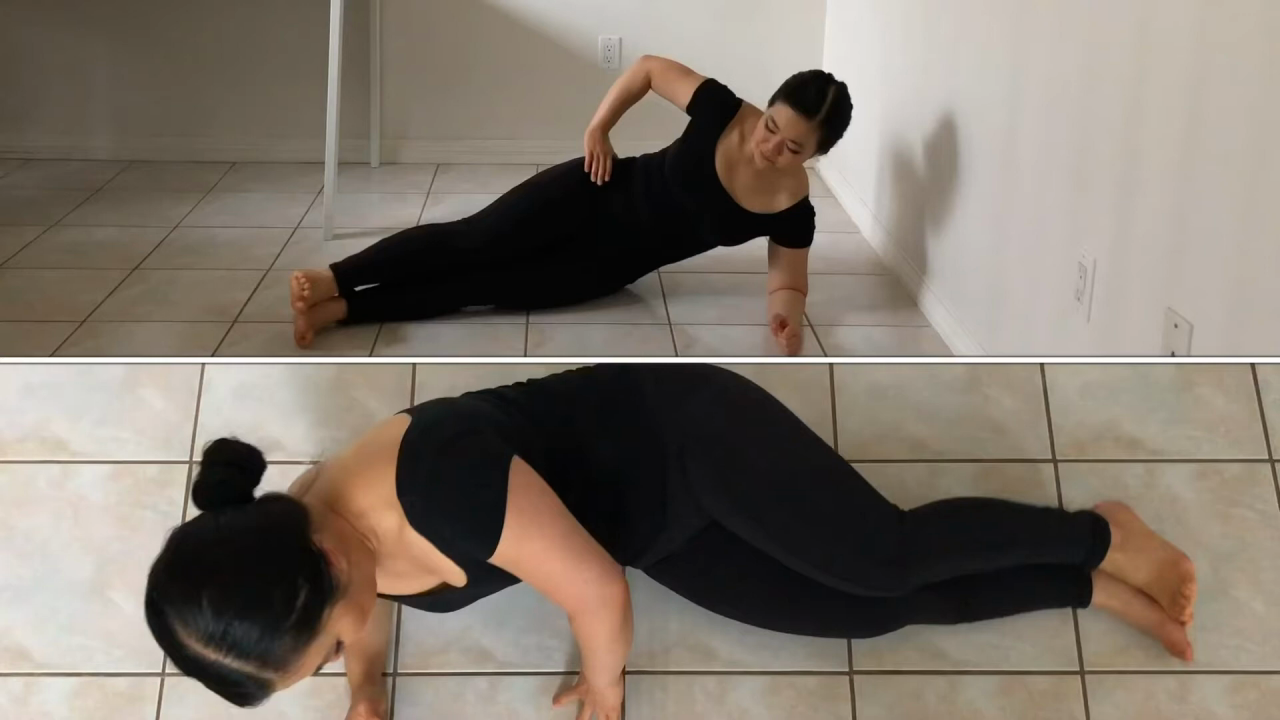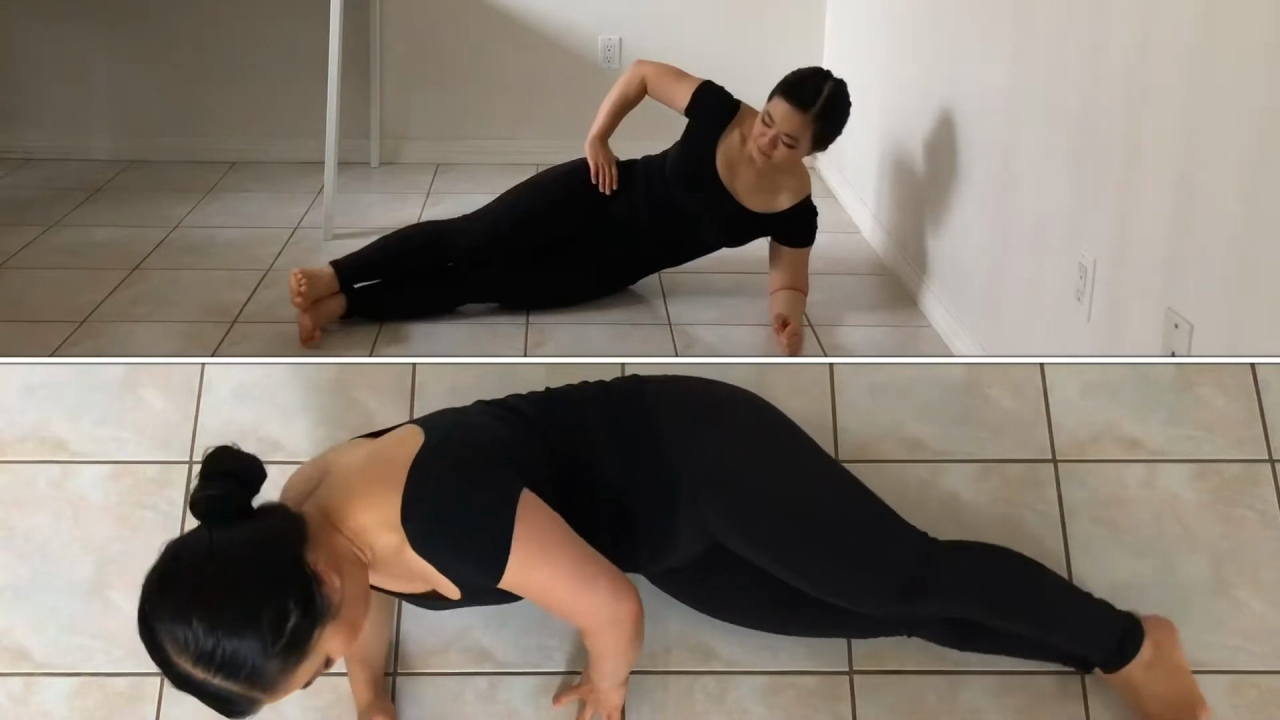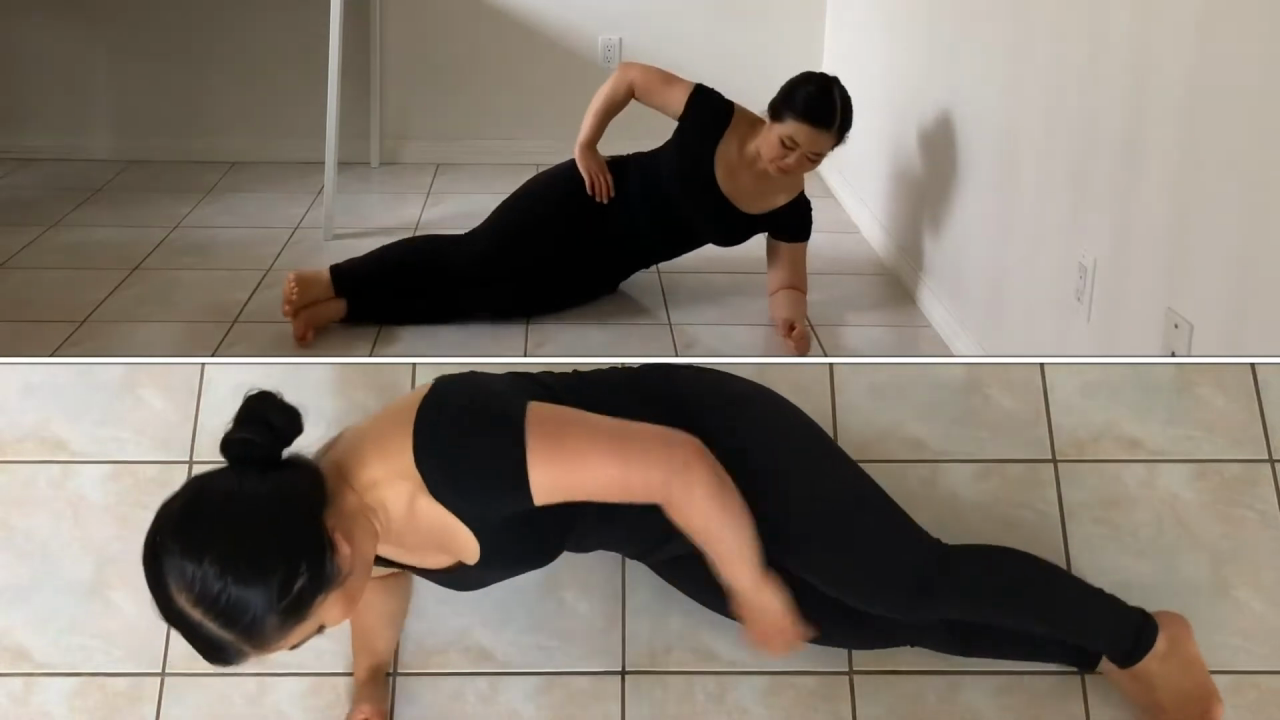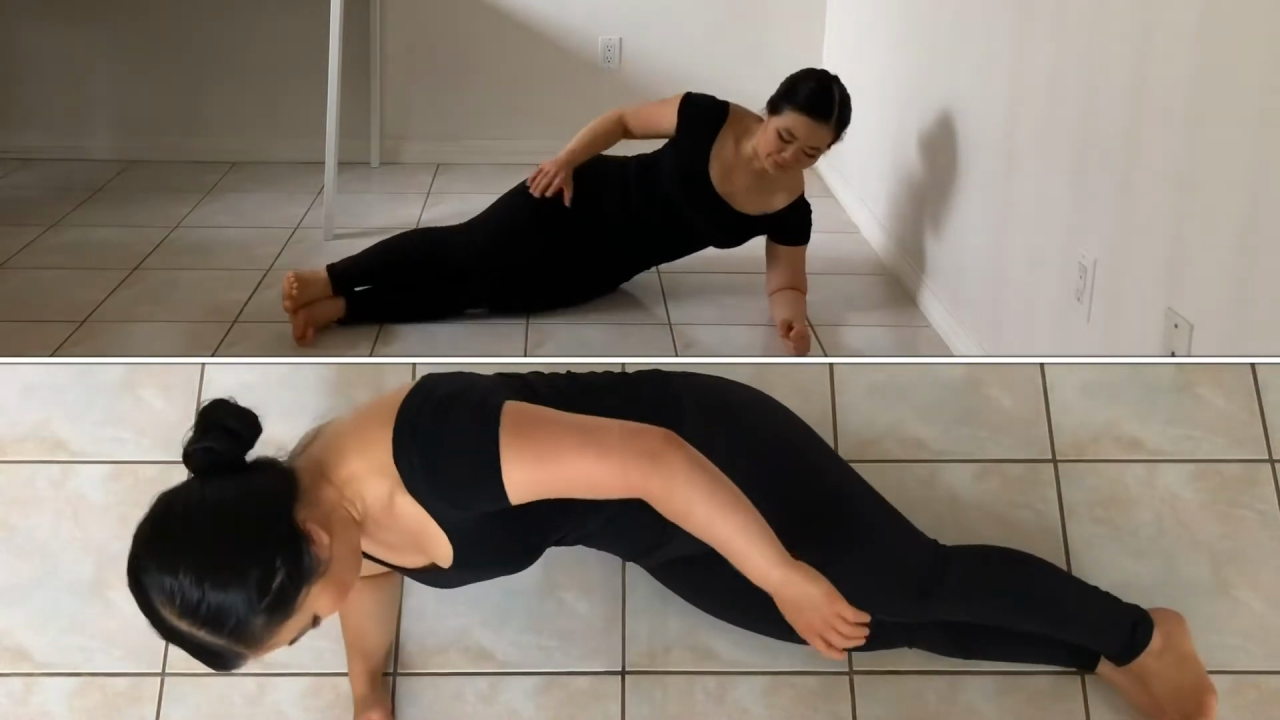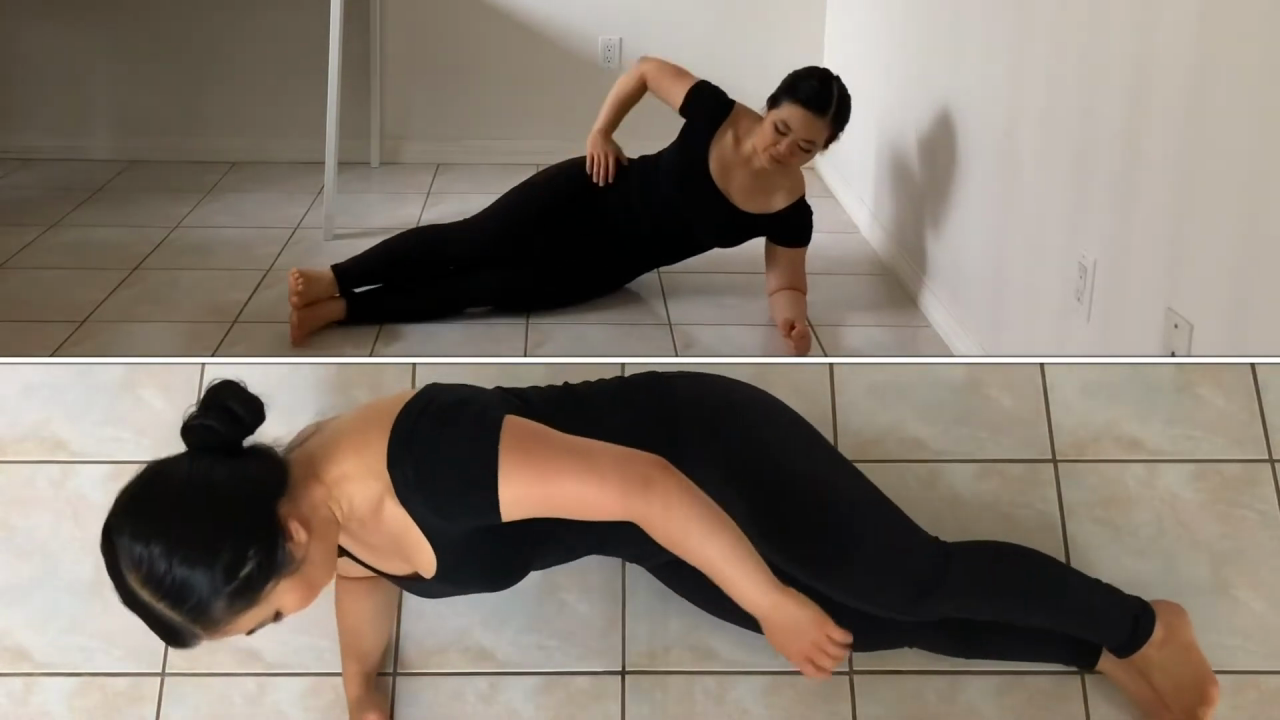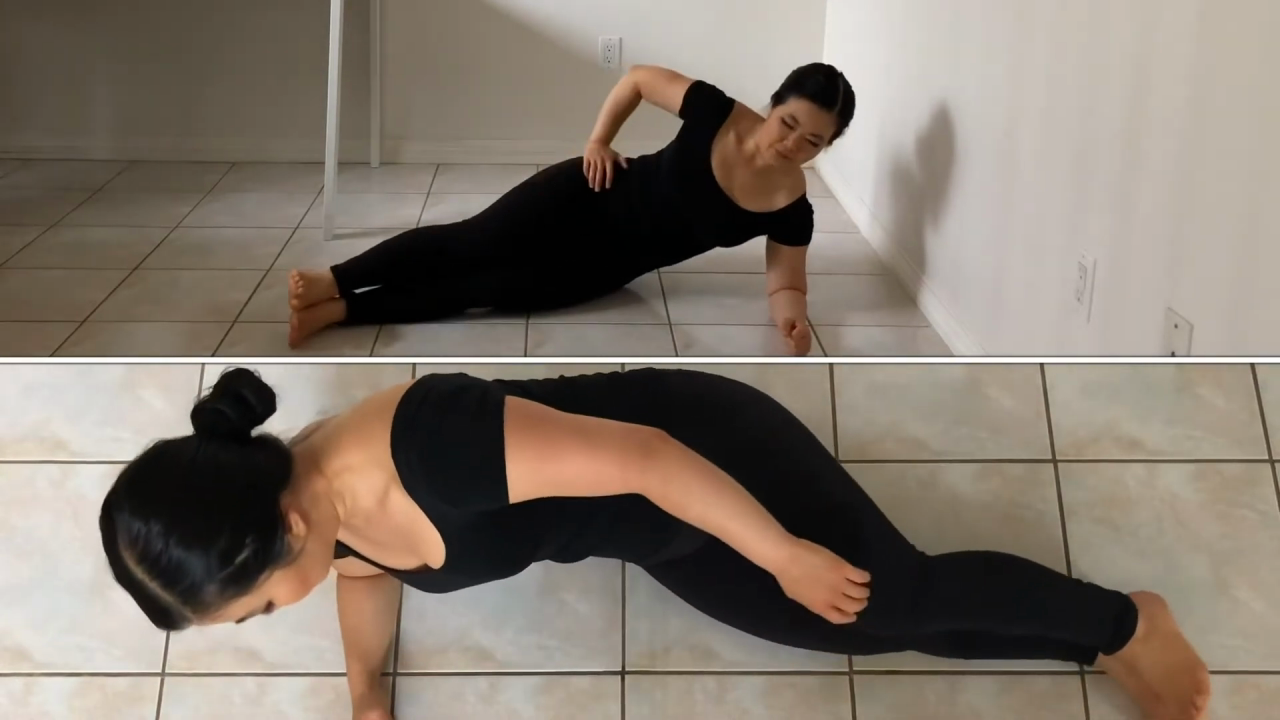
dt=0.5s
person 1, frame 1
left shoulder: (429, 475)
right shoulder: (297, 539)
left elbow: (599, 593)
right elbow: (368, 606)
left hip: (687, 430)
right hip: (658, 534)
left knee: (886, 556)
right knee: (871, 611)
left ankle: (1094, 538)
right ankle: (1090, 591)
person 1, frame 2
left shoulder: (434, 503)
right shoulder: (292, 529)
left elbow: (612, 608)
left hip: (696, 453)
right hip: (662, 539)
left knee: (903, 576)
right knee: (868, 612)
person 1, frame 3
left shoulder: (446, 450)
right shoulder: (313, 510)
left elbow: (673, 460)
right elbow: (385, 575)
left wrist: (757, 591)
left hip: (713, 444)
right hip: (663, 539)
left knee: (912, 581)
right knee: (868, 624)
person 1, frame 4
left shoulder: (424, 448)
right shoulder: (299, 509)
left elbow: (652, 456)
left wrist: (787, 580)
left hip: (705, 448)
right hip: (654, 542)
left knee: (908, 583)
right knee: (874, 625)
person 1, frame 5
left shoulder: (418, 460)
right shoulder: (305, 508)
left elbow: (643, 484)
left wrist: (774, 603)
left hip: (700, 447)
right hip: (662, 546)
left knee: (909, 580)
right knee: (869, 626)
left ankle: (1139, 626)
person 1, frame 6
left shoulder: (423, 444)
right shoulder: (319, 512)
left elbow: (647, 455)
left wrist: (785, 554)
left hip: (700, 448)
right hip: (656, 543)
left knee: (897, 597)
right knee: (863, 631)
left ankle: (1123, 623)
person 2, frame 1
left shoulder: (792, 209)
right shoulder: (721, 109)
left elbow: (787, 282)
right elbow: (649, 67)
left wrist: (787, 317)
right wrist: (597, 130)
left hip: (613, 263)
right hip: (598, 194)
left knee: (484, 286)
right knee: (472, 242)
left ankle: (340, 309)
right ankle: (331, 279)
person 2, frame 2
left shoulder: (794, 207)
right shoulder: (720, 111)
left elbow: (788, 281)
right elbow: (641, 73)
left wrist: (788, 316)
right wrist: (596, 139)
left hip: (615, 263)
right hip: (597, 196)
left knee: (485, 284)
right knee: (472, 238)
left ankle: (342, 305)
right ankle: (333, 278)
person 2, frame 3
left shoulder: (790, 209)
right shoulder: (714, 116)
left elbow: (786, 281)
right elbow: (627, 77)
left wrist: (793, 319)
right wrist: (584, 147)
left hip: (606, 267)
right hip: (586, 199)
left knee: (490, 296)
right knee: (475, 256)
left ankle: (341, 308)
right ankle: (329, 281)
person 2, frame 4
left shoulder: (789, 209)
right shoulder: (710, 119)
left elbow: (787, 282)
right elbow: (621, 119)
left wrist: (792, 319)
right wrist: (563, 161)
left hip: (607, 264)
right hip: (589, 197)
left knee: (490, 291)
right knee: (470, 249)
left ankle: (340, 306)
right ankle: (329, 279)
person 2, frame 5
left shoulder: (789, 210)
right shoulder: (716, 112)
left elbow: (786, 284)
right elbow: (644, 69)
left wrist: (793, 320)
right wrist: (600, 134)
left hip: (609, 264)
right hip: (591, 194)
left knee: (487, 288)
right knee: (470, 243)
left ankle: (341, 310)
right ankle: (333, 279)
person 2, frame 6
left shoulder: (790, 207)
right shoulder: (715, 112)
left elbow: (785, 282)
right elbow: (637, 79)
left wrist: (793, 320)
right wrist: (597, 142)
left hip: (612, 262)
right hip: (593, 196)
left knee: (489, 287)
right knee: (472, 243)
left ankle: (340, 310)
right ankle: (333, 281)
